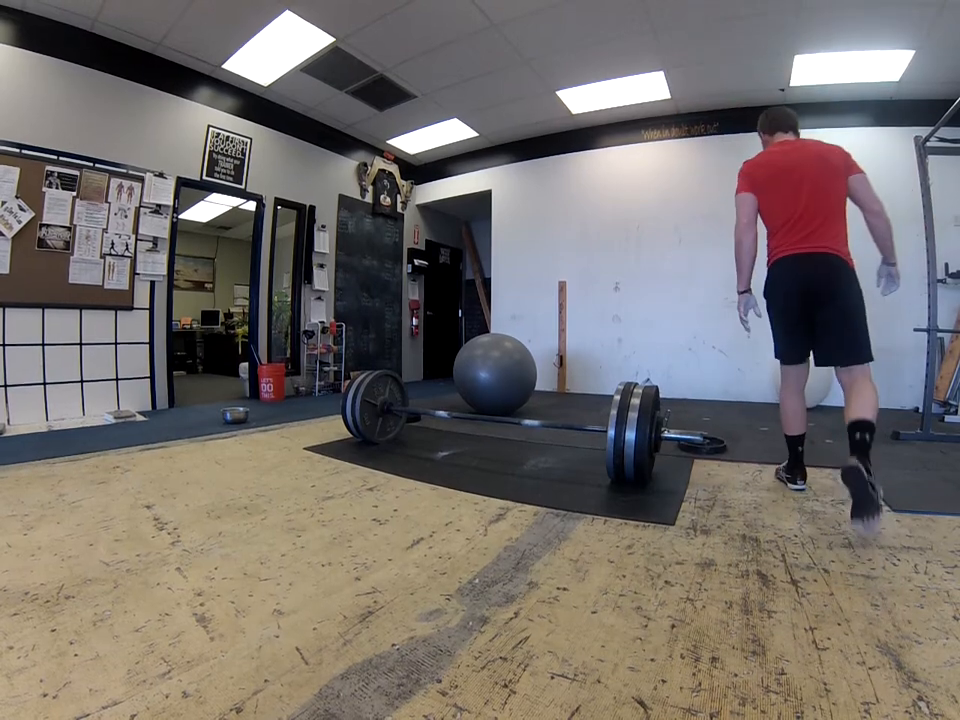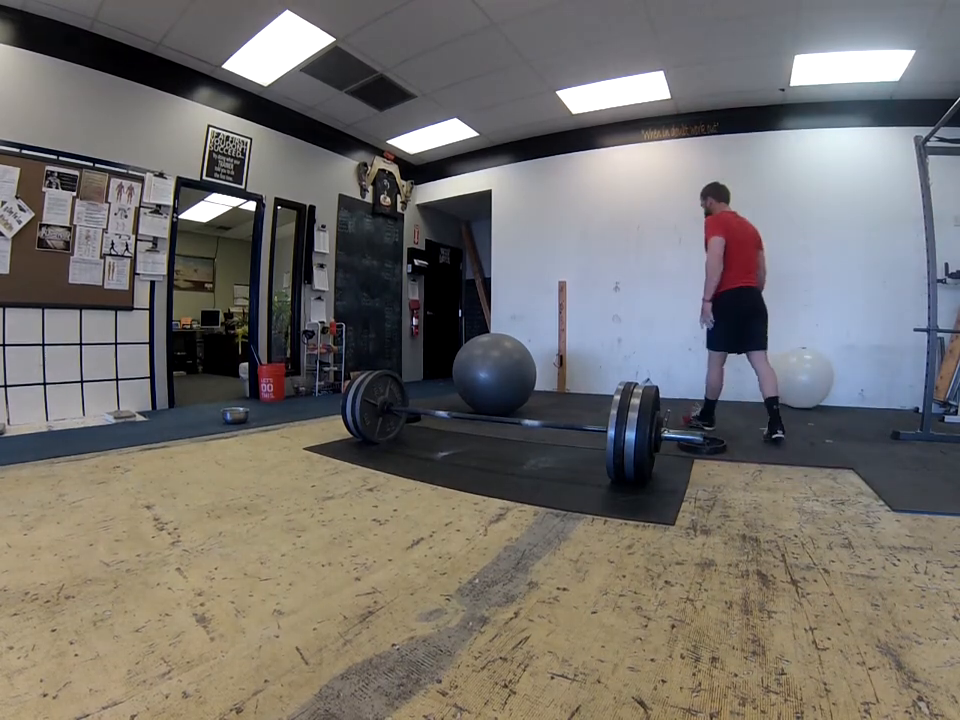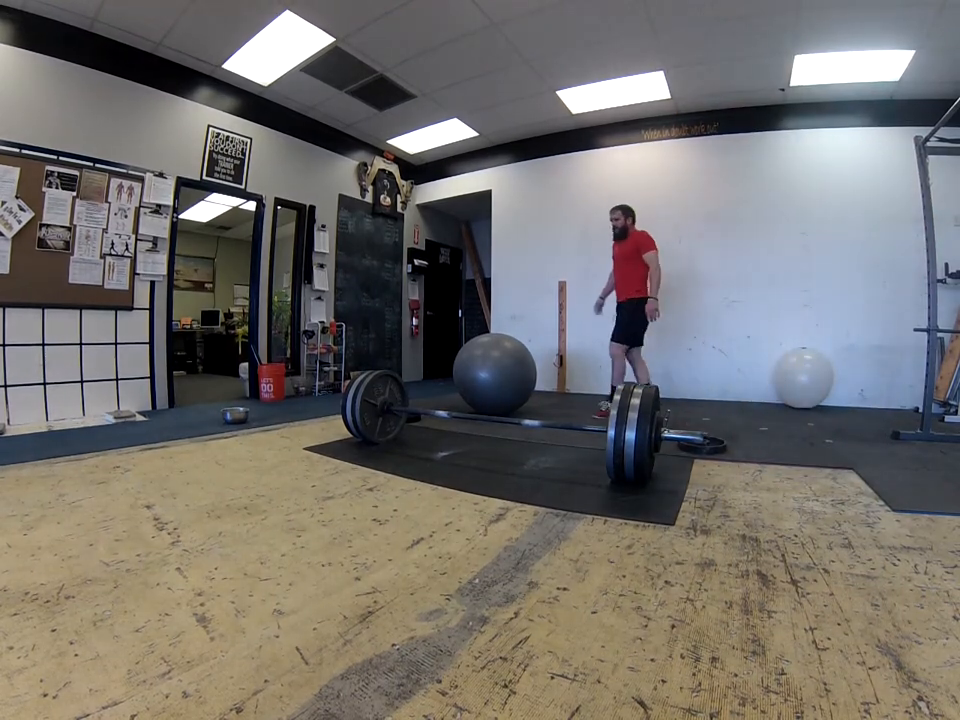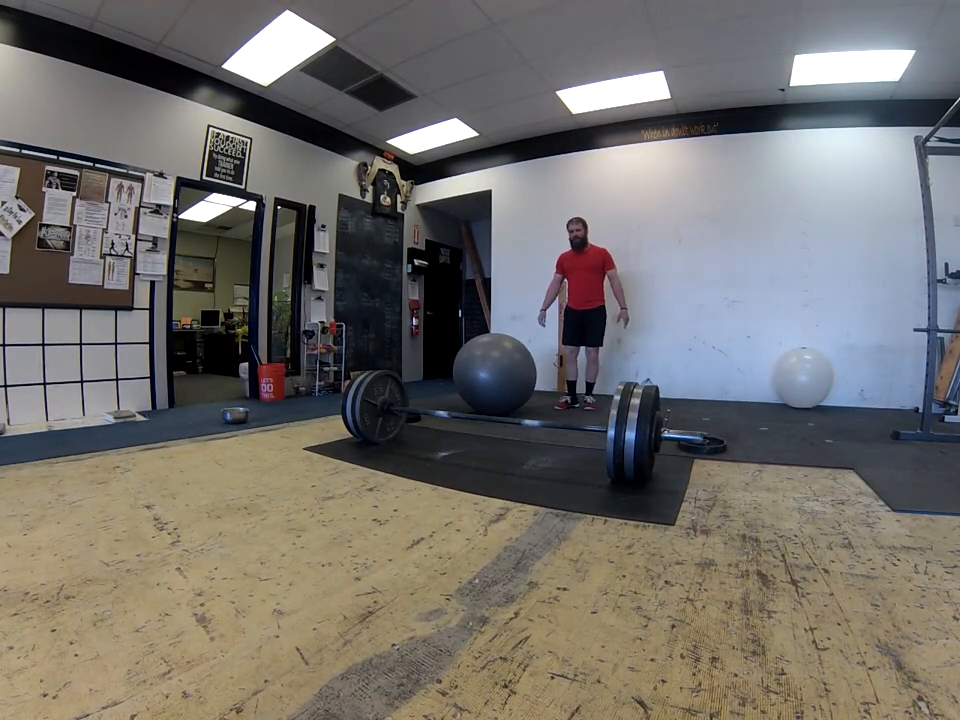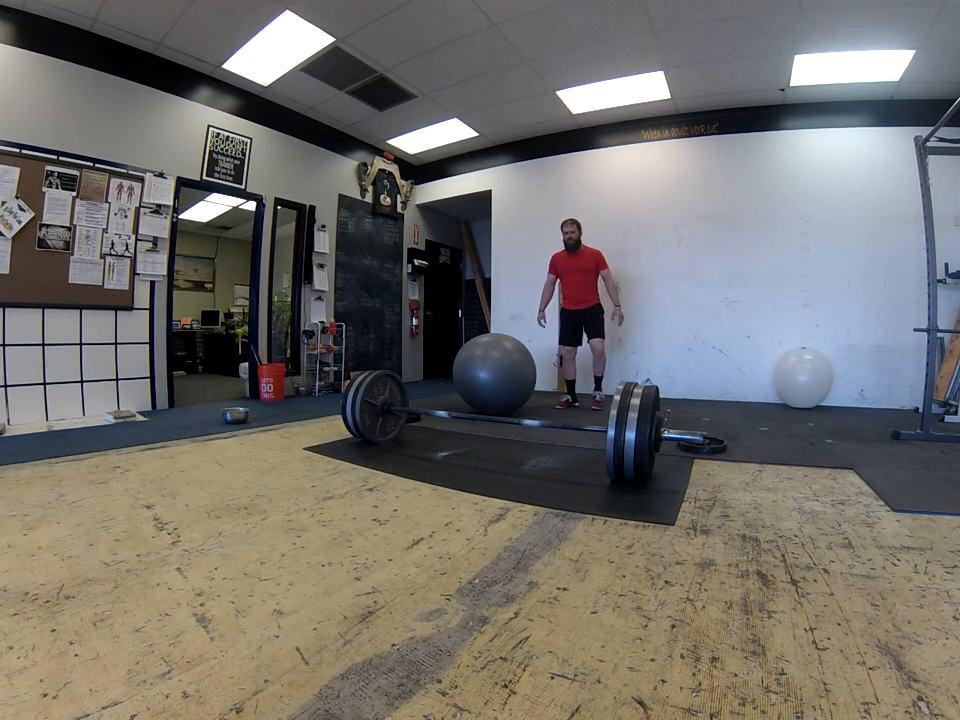
dt=1s
person 1, frame 1
left shoulder: (753, 167)
right shoulder: (835, 154)
left elbow: (745, 231)
right elbow: (875, 211)
left wrist: (743, 291)
right wrist: (889, 261)
left hip: (784, 275)
right hip: (835, 271)
left knee: (793, 377)
right knee: (857, 377)
left ankle: (795, 466)
right ankle: (859, 459)
person 1, frame 2
left shoulder: (715, 222)
right shoulder: (750, 227)
left elbow: (716, 260)
right elbow: (761, 270)
left wrist: (707, 299)
left hip: (728, 299)
right hip: (753, 299)
left knee: (716, 361)
right knee: (760, 361)
left ankle: (706, 416)
right ankle: (775, 423)
person 1, frame 3
left shoulder: (642, 238)
right shoulder: (618, 243)
left elbow: (655, 268)
left wrist: (652, 298)
right wrist: (602, 297)
left hip: (636, 304)
right hip: (624, 304)
left knee: (615, 351)
right knee: (633, 354)
left ankle: (612, 401)
person 1, frame 4
left shoulder: (601, 254)
right shoulder: (563, 258)
left elbow: (614, 280)
right elbow: (555, 284)
left wrist: (623, 307)
right wrist: (544, 308)
left hip: (596, 311)
right hip: (573, 312)
left knee: (592, 354)
right knee: (570, 354)
left ankle: (588, 395)
right ankle: (571, 397)
person 1, frame 5
left shoulder: (595, 255)
right shoulder: (556, 259)
left elbow: (608, 280)
right elbow: (549, 284)
left wrist: (617, 305)
right wrist: (542, 309)
left hip: (592, 309)
right hip: (568, 312)
left knee: (598, 347)
right knee: (567, 353)
left ankle: (598, 391)
right ankle: (571, 395)
